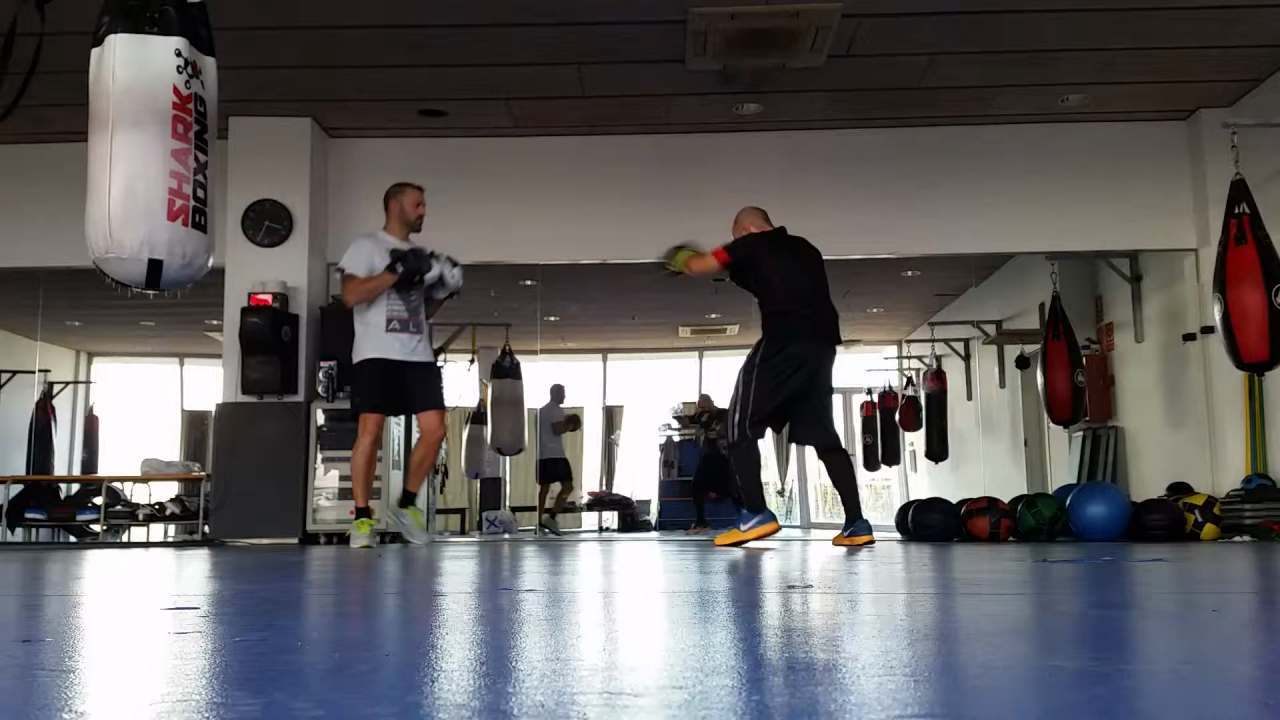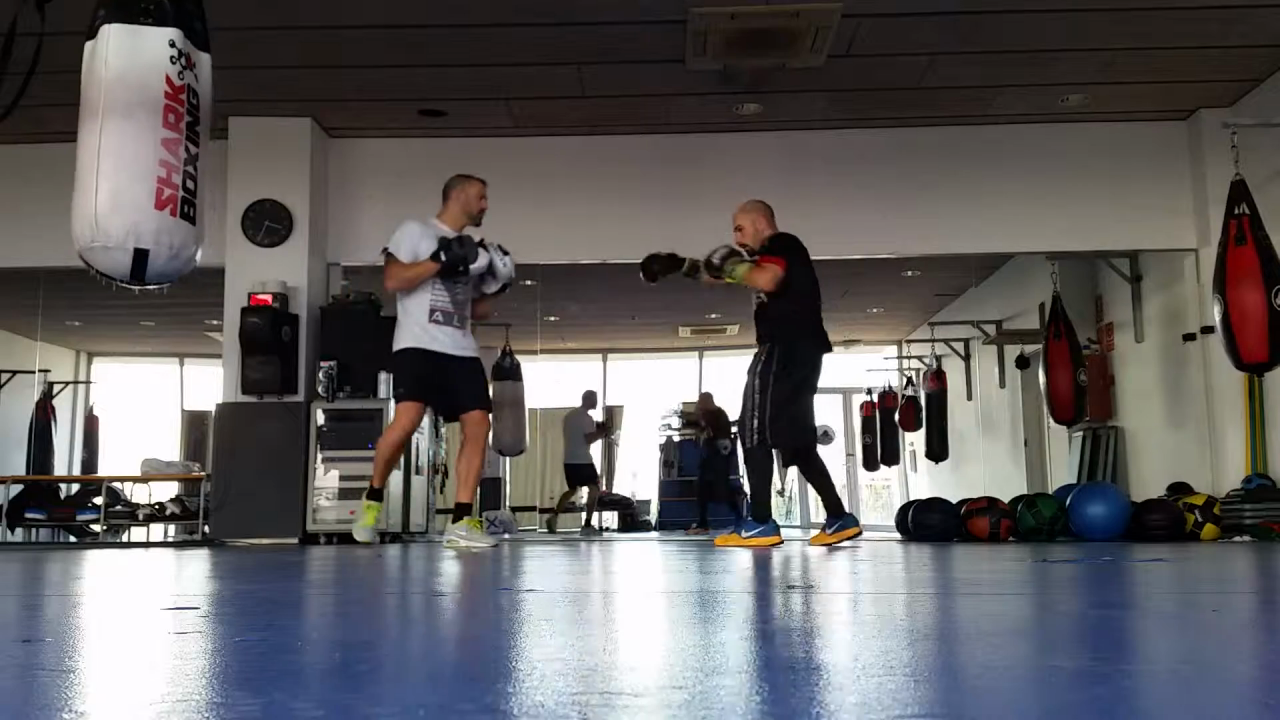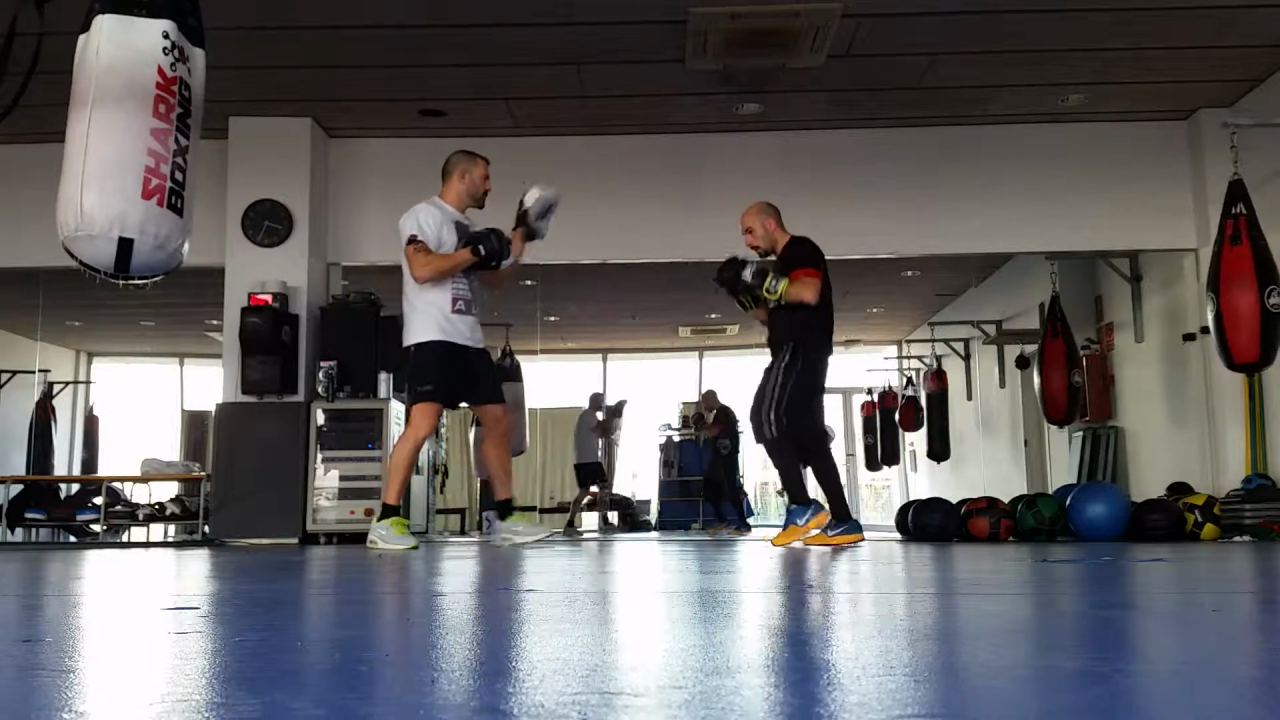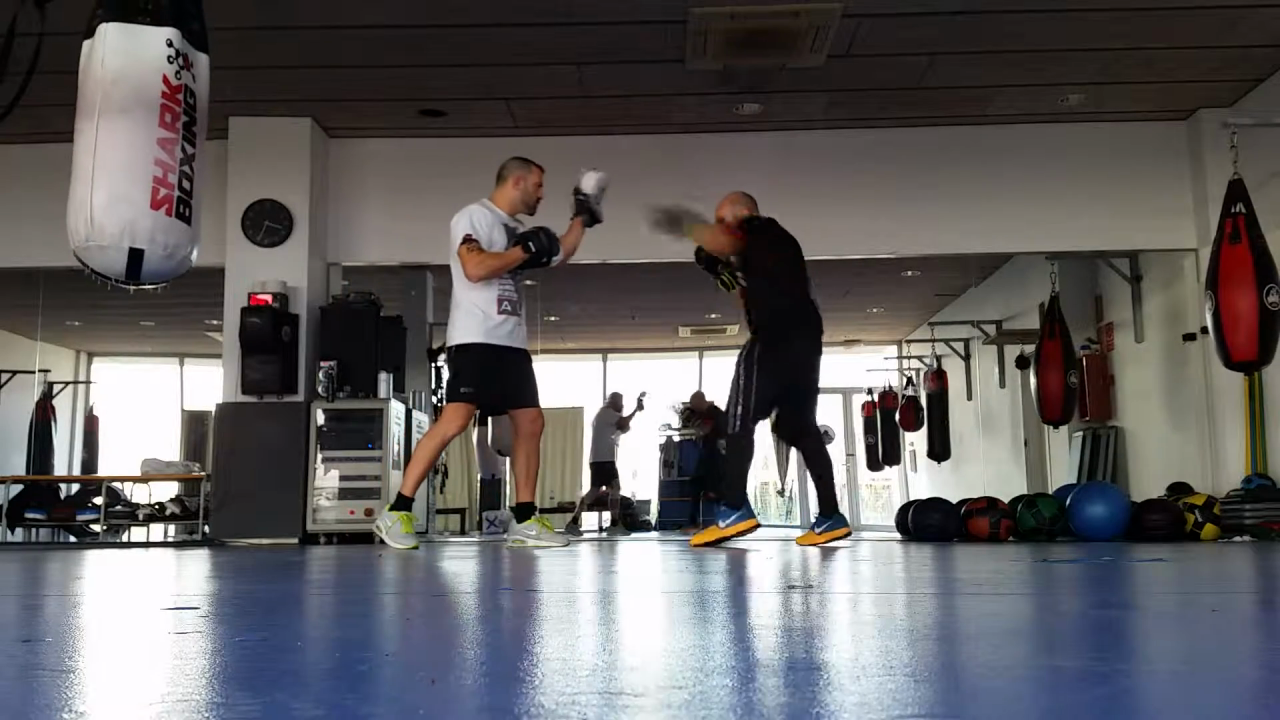
dt=0.5s
person 1, frame 1
left shoulder: (418, 254)
right shoulder: (366, 247)
right elbow: (351, 296)
left wrist: (439, 294)
right wrist: (395, 272)
left hip: (419, 358)
right hip: (375, 356)
left knee: (435, 428)
right knee: (370, 432)
left ankle: (406, 505)
right ankle: (362, 518)
person 1, frame 2
left shoulder: (475, 250)
right shoulder: (415, 232)
right elbow: (392, 280)
left wrist: (494, 288)
right wrist: (442, 260)
left hip: (462, 352)
right hip: (418, 346)
left knee: (477, 428)
right knee: (406, 421)
left ankle: (462, 522)
right ankle: (373, 497)
person 1, frame 3
left shoulder: (465, 226)
right shoulder: (423, 214)
left elbow: (497, 271)
right elbow: (422, 270)
left wrist: (522, 232)
right wrist: (475, 250)
left hip: (469, 342)
right hip: (431, 339)
left knee: (497, 422)
right knee: (423, 423)
left ankle: (506, 519)
right ankle: (386, 520)
person 1, frame 4
left shoulder: (514, 228)
right shoulder: (474, 216)
left elbow: (558, 255)
right elbow: (476, 268)
left wrist: (582, 217)
right wrist: (525, 249)
left hip: (511, 343)
right hip: (475, 340)
left knee: (531, 424)
right knee: (454, 421)
left ankle: (525, 520)
right ankle: (396, 511)
person 2, frame 1
left shoulder: (756, 244)
right shoulder: (807, 250)
left elbow: (701, 264)
left wrist: (679, 256)
left hip: (782, 343)
right hip: (821, 346)
left knee: (740, 426)
right knee: (823, 434)
left ankle: (756, 515)
right ankle: (856, 523)
person 2, frame 2
left shoulder: (782, 244)
right shoulder: (768, 255)
left elbow: (766, 281)
right elbow: (727, 277)
left wrist: (731, 265)
right wrist: (680, 265)
left hip: (784, 349)
right hip: (800, 351)
left knee: (756, 429)
right knee: (797, 439)
left ankle: (761, 523)
right ankle: (839, 518)
person 2, frame 3
left shoulder: (802, 250)
right shoulder: (778, 264)
left elbow: (810, 293)
right elbow: (768, 317)
left wrist: (764, 280)
right wrist: (741, 292)
left hip: (801, 352)
right hip: (794, 355)
left knee: (767, 419)
right knee: (808, 438)
left ankle: (802, 507)
right ankle: (843, 521)
person 2, frame 4
left shoulder: (757, 229)
right shoulder: (779, 239)
left elbow: (717, 241)
left wrist: (681, 222)
right wrist: (723, 271)
left hip: (775, 339)
right hip: (802, 341)
left knee: (739, 422)
right knee: (801, 429)
left ankle: (735, 510)
right ankle: (830, 517)
